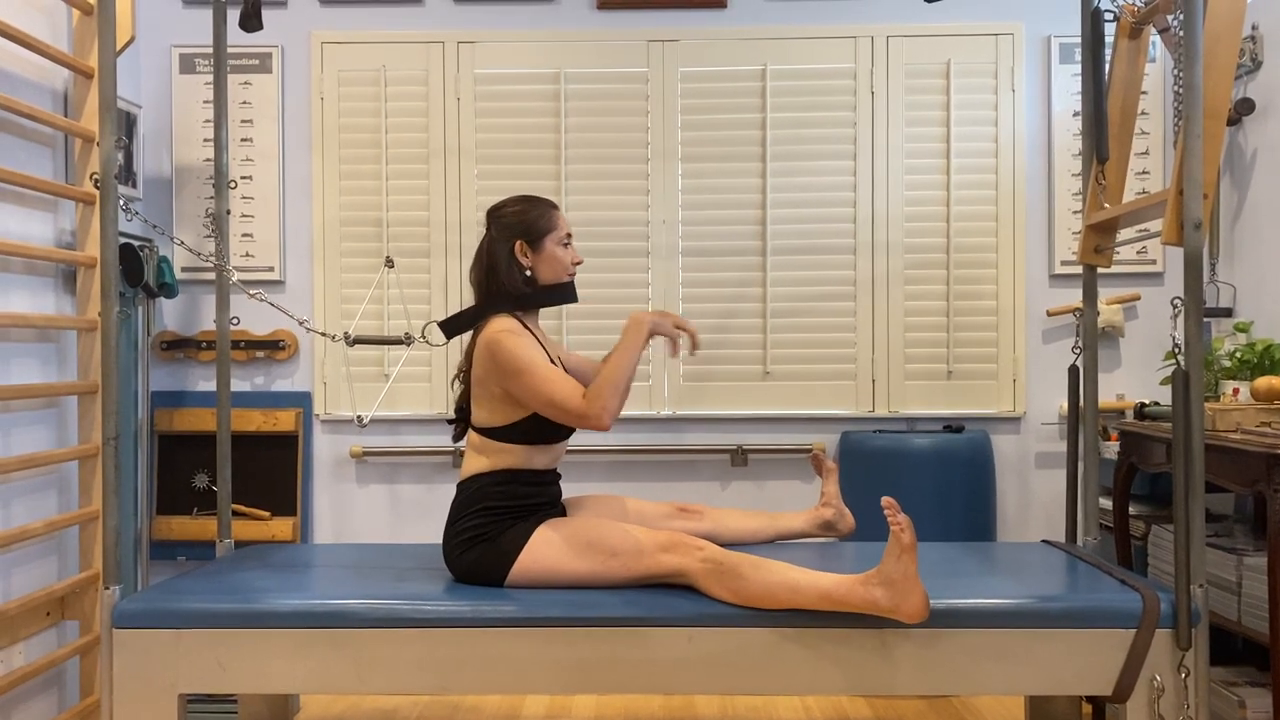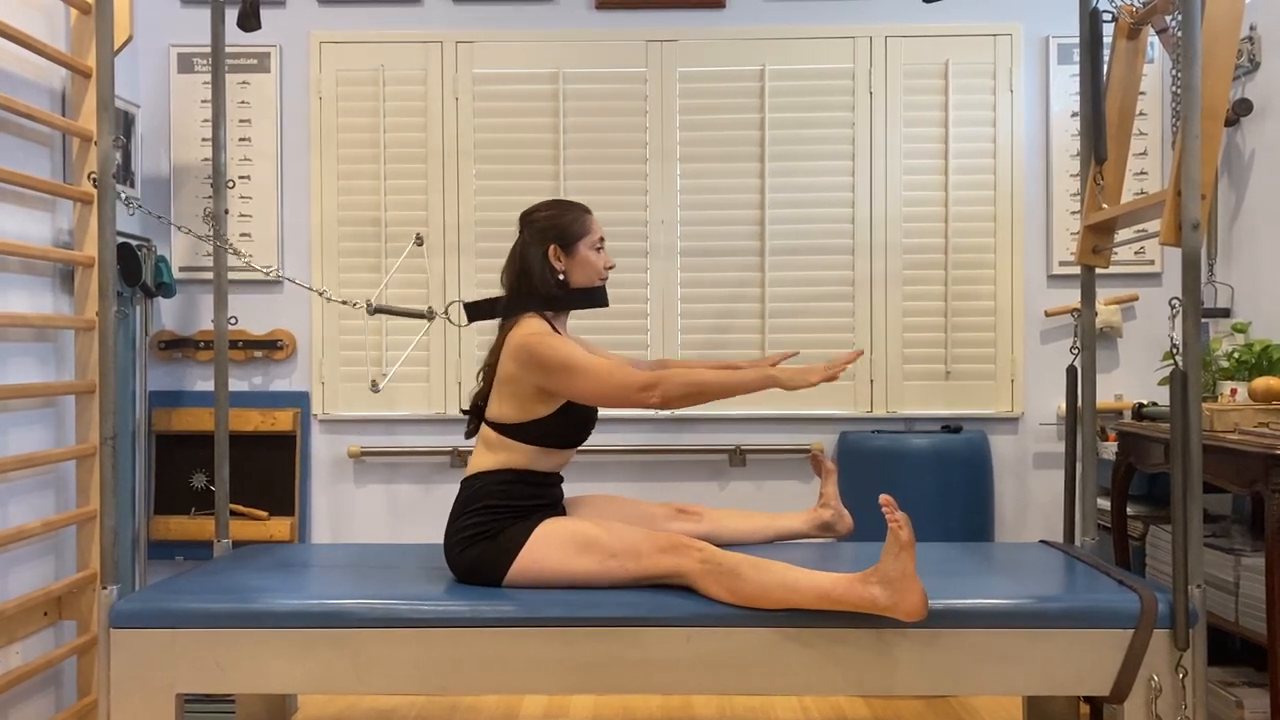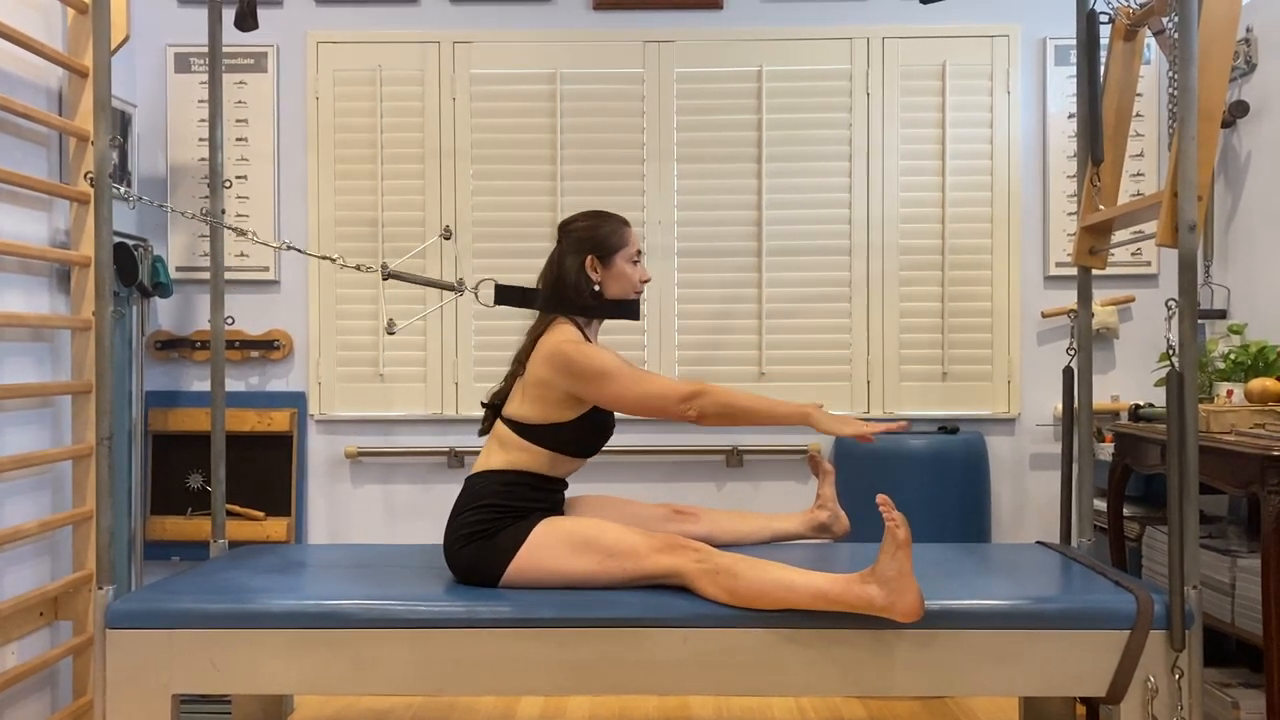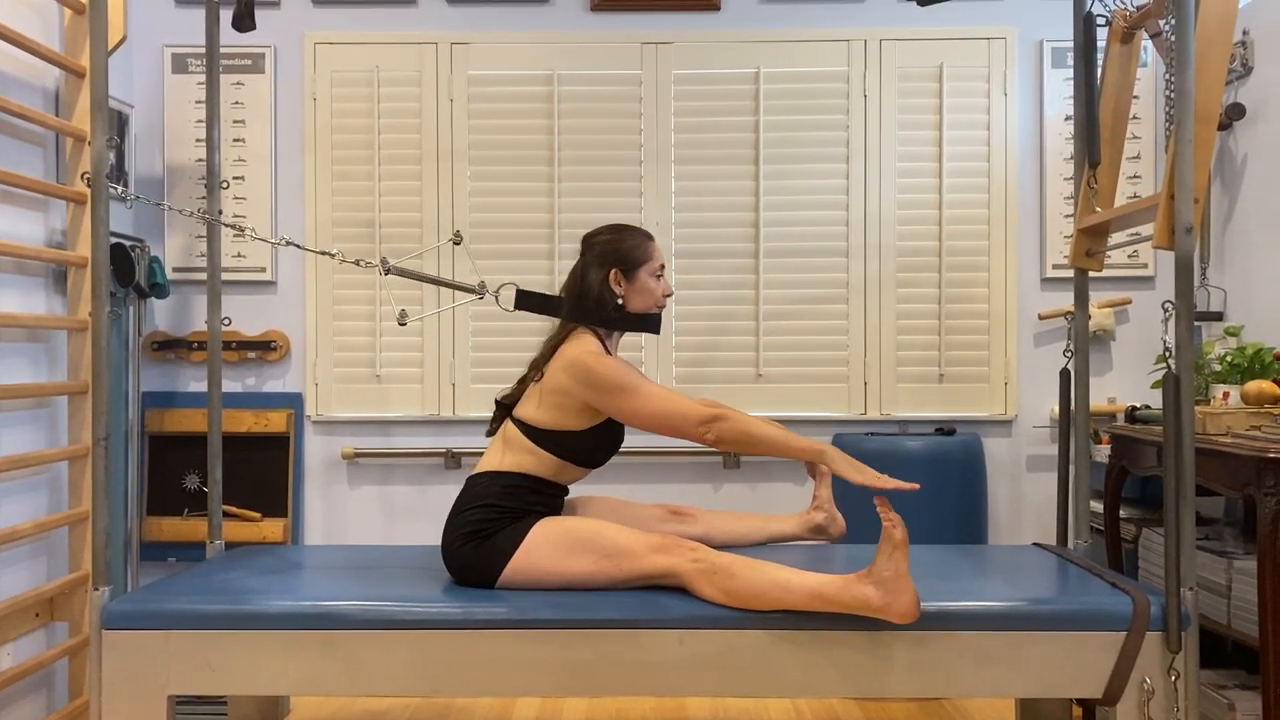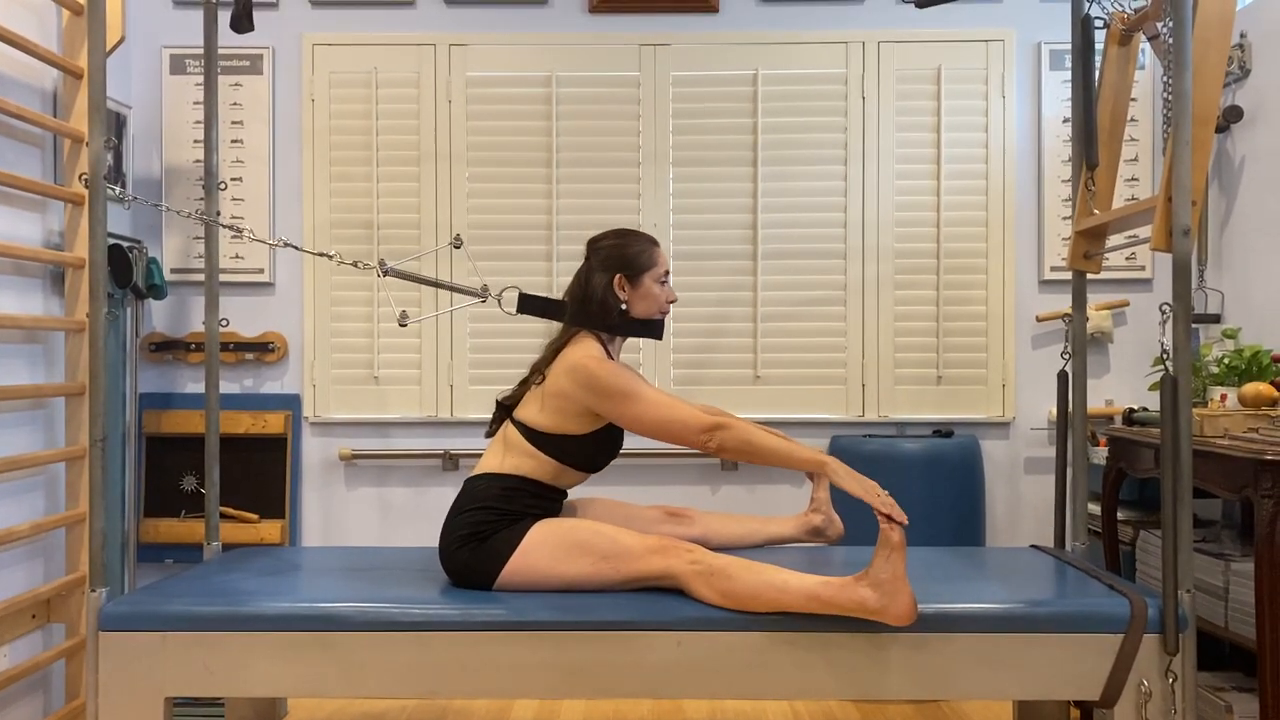
dt=0.5s
person 1, frame 1
left shoulder: (522, 329)
right shoulder: (503, 338)
left elbow: (598, 380)
right elbow: (597, 413)
left wrist: (638, 335)
right wrist: (638, 330)
left hip: (533, 512)
right hip: (493, 536)
left knee: (682, 517)
right knee: (681, 554)
left ankle: (819, 518)
right ankle: (873, 593)
person 1, frame 2
left shoulder: (547, 334)
right shoulder: (533, 342)
left elbow: (646, 372)
right elbow: (655, 391)
left wrist: (749, 368)
right wrist: (773, 376)
left hip: (532, 513)
right hip: (494, 534)
left knee: (682, 518)
right knee: (683, 557)
left ankle: (815, 519)
right ankle: (873, 594)
person 1, frame 3
left shoulder: (571, 338)
right shoulder: (568, 350)
left elbow: (676, 396)
right elbow: (692, 404)
left wrist: (791, 411)
right wrist: (809, 416)
left hip: (528, 514)
right hip: (492, 533)
left knee: (679, 519)
right knee: (681, 557)
left ankle: (810, 520)
right ankle: (870, 593)
person 1, frame 4
left shoulder: (589, 350)
right shoulder: (586, 363)
left elbow: (696, 410)
right elbow: (709, 426)
left wrist: (800, 444)
right wrist: (825, 453)
left hip: (524, 517)
right hip: (490, 535)
left knee: (678, 520)
right knee: (678, 558)
left ankle: (807, 522)
person 1, frame 5
left shoulder: (593, 353)
right shoulder: (589, 366)
left elbow: (698, 415)
right elbow: (711, 434)
left wrist: (796, 448)
right wrist: (828, 465)
left hip: (524, 518)
right hip: (489, 536)
left knee: (676, 522)
right knee: (678, 559)
left ankle: (805, 523)
